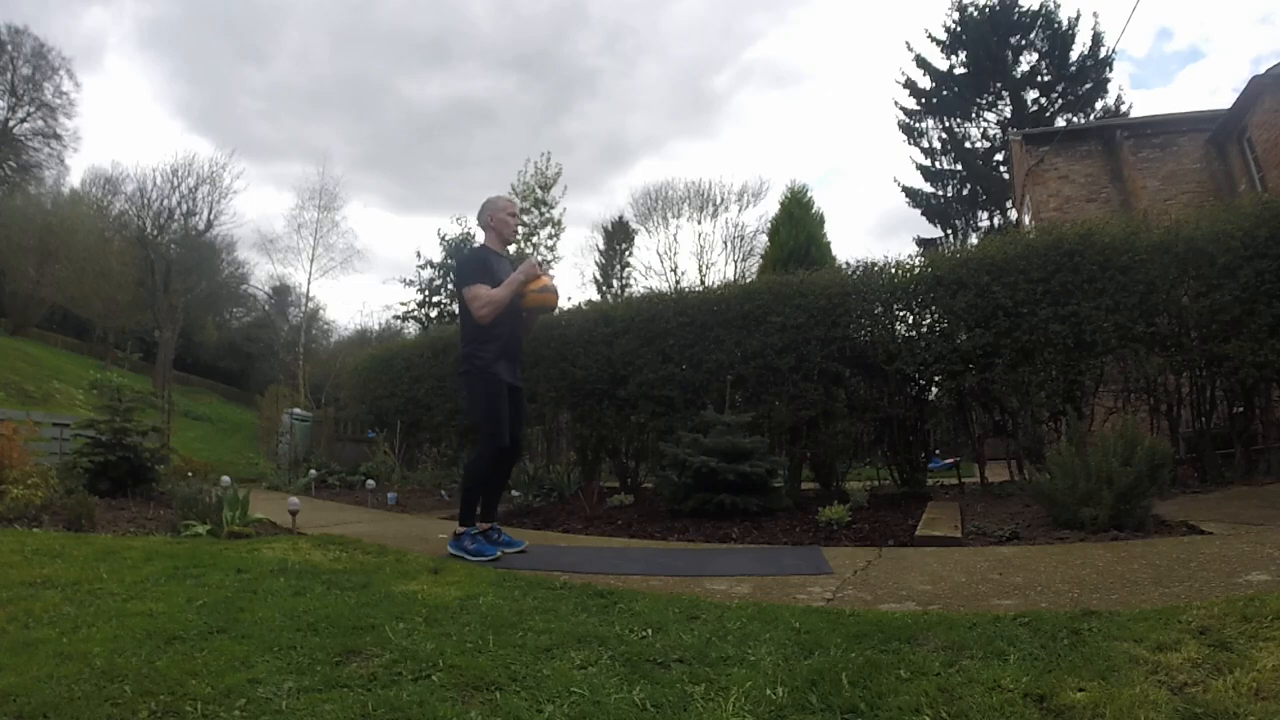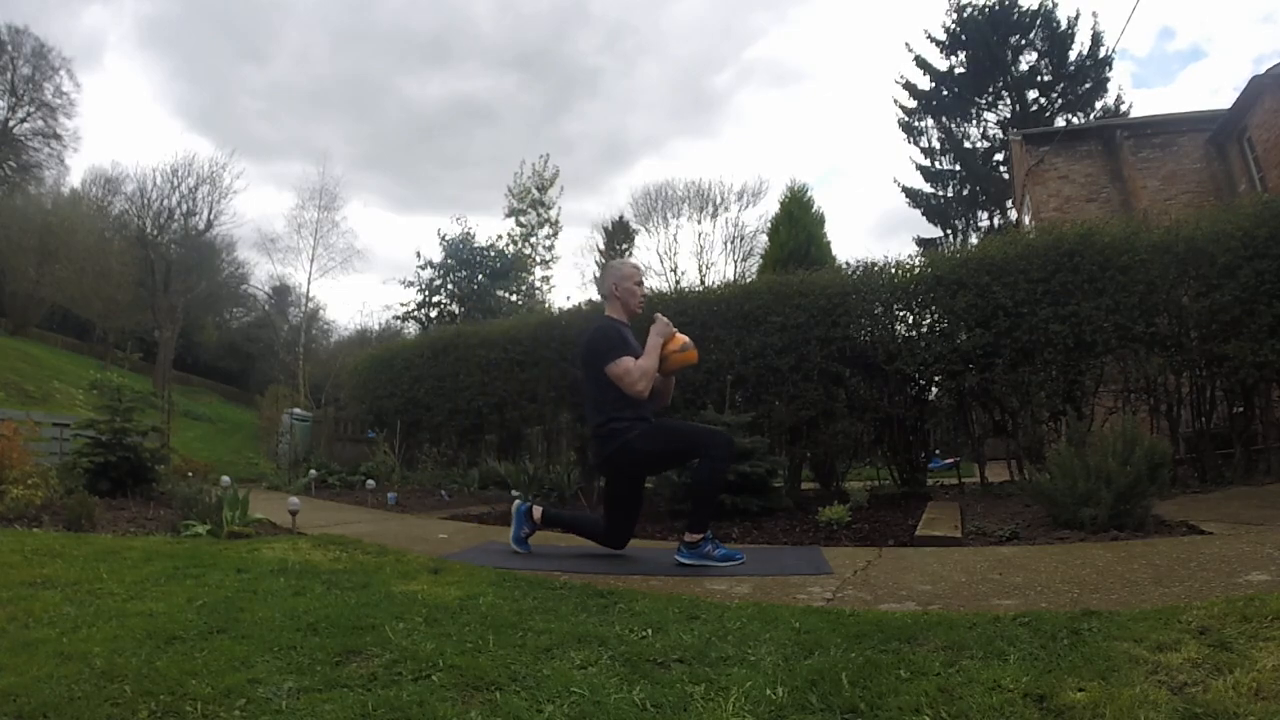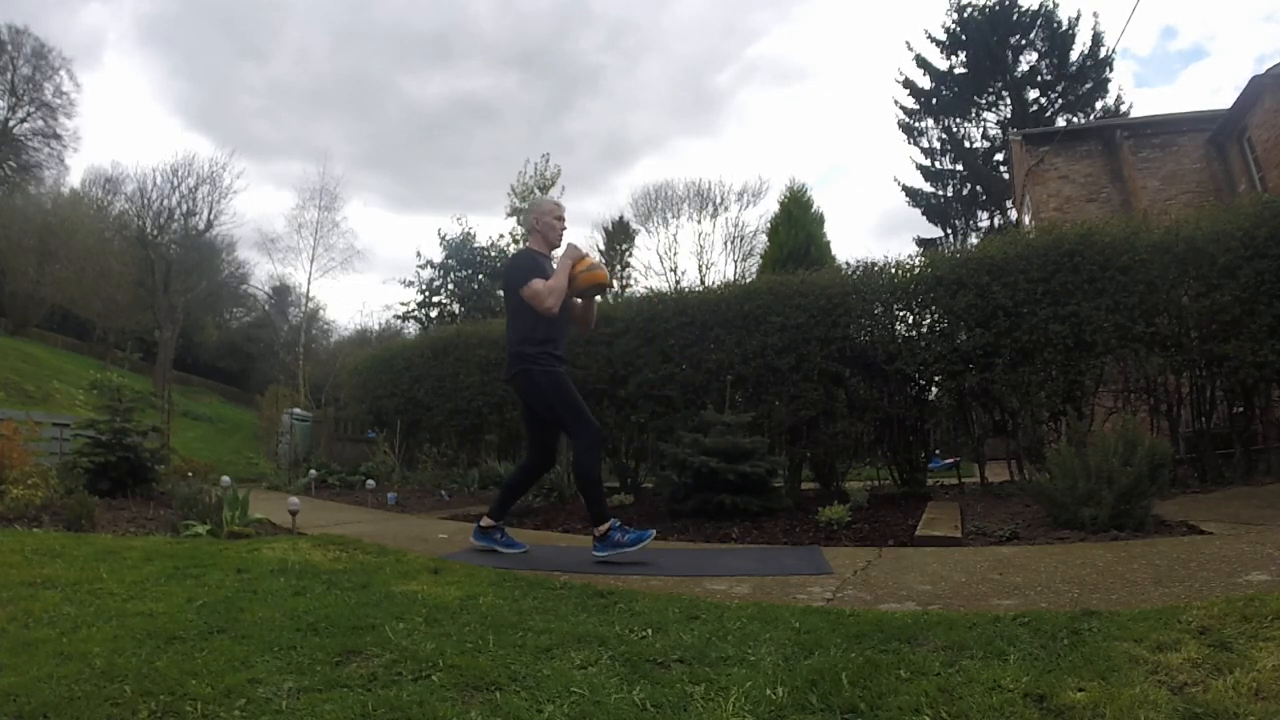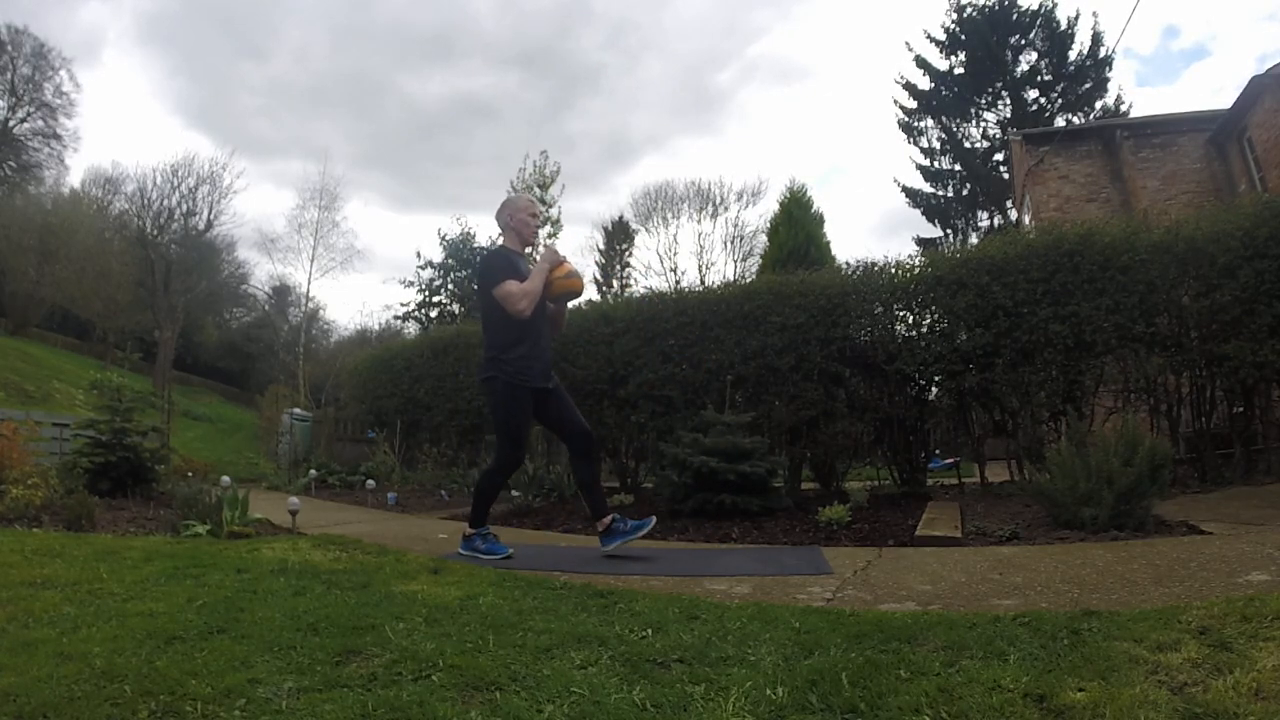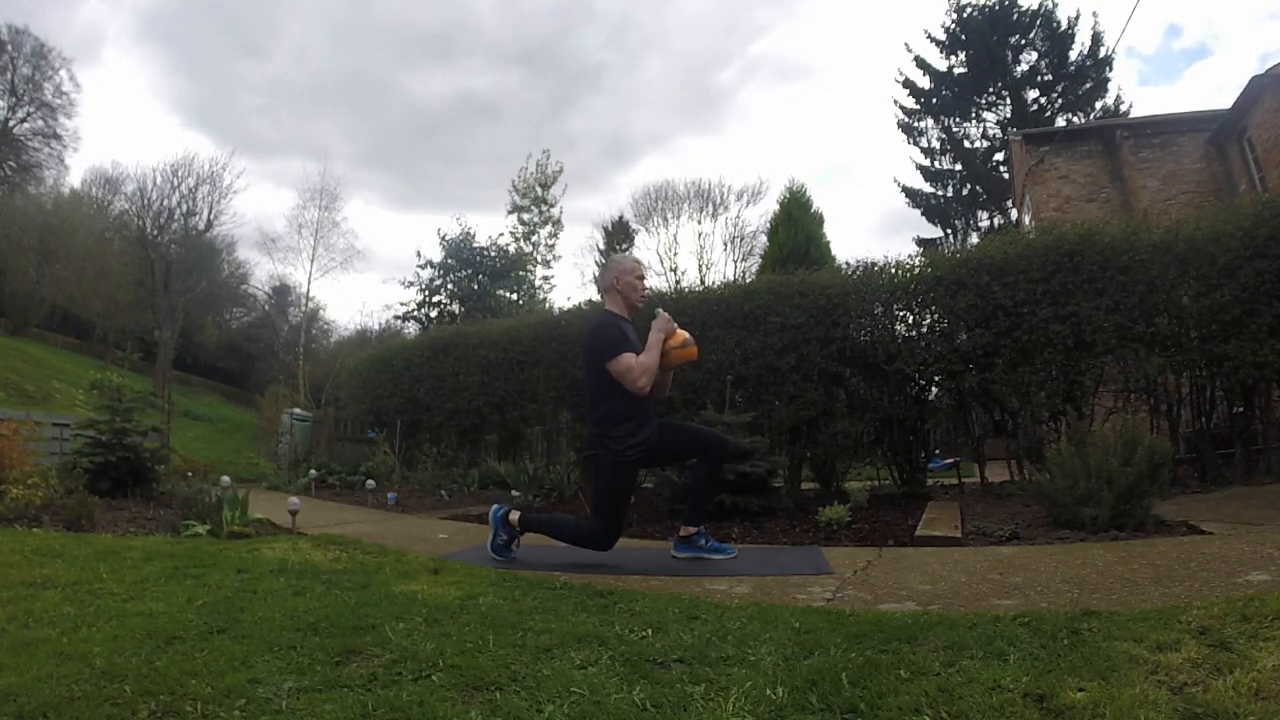
dt=1s
person 1, frame 1
left shoulder: (509, 266)
right shoulder: (474, 260)
left elbow: (520, 326)
right elbow: (482, 310)
right wrist: (520, 277)
left hip: (509, 370)
right hip: (484, 367)
left knee: (509, 449)
right knee: (493, 446)
left ankle: (486, 527)
right ankle: (464, 531)
person 1, frame 2
left shoulder: (624, 335)
right shoulder: (604, 334)
left elbow: (660, 399)
right elbow: (638, 387)
right wrist: (656, 339)
left hip: (627, 443)
right hip: (622, 439)
left knee: (615, 536)
right knee: (717, 444)
left ankle: (532, 515)
right ankle: (694, 542)
person 1, frame 3
left shoulder: (550, 268)
right shoulder: (521, 262)
left elbow: (584, 322)
right elbow: (548, 303)
right wrist: (566, 262)
left hip: (544, 370)
right hip: (535, 367)
left knee: (540, 459)
right knee: (588, 435)
left ankle: (488, 526)
right ankle: (605, 531)
person 1, frame 4
left shoulder: (529, 266)
right shoulder: (495, 262)
left elbow: (553, 325)
right elbow: (520, 305)
right wrist: (544, 265)
left hip: (540, 377)
right hip: (510, 377)
left knee: (582, 439)
right knee: (510, 457)
left ankle: (606, 525)
right ankle: (474, 533)
person 1, frame 5
left shoulder: (625, 330)
right shoulder: (605, 330)
left elbow: (658, 391)
right elbow: (640, 383)
right wrist: (657, 335)
left hip: (644, 435)
right hip: (616, 446)
left knee: (715, 446)
right knee: (603, 536)
left ankle: (689, 535)
right ankle: (510, 520)
